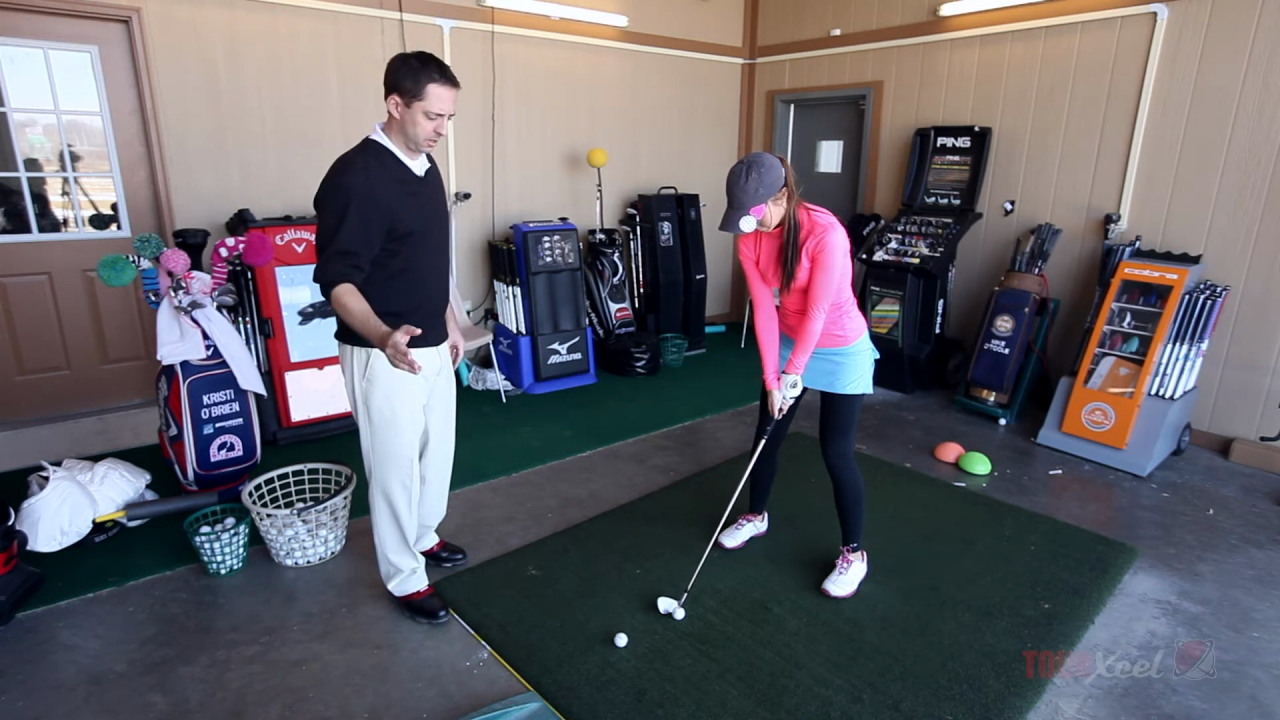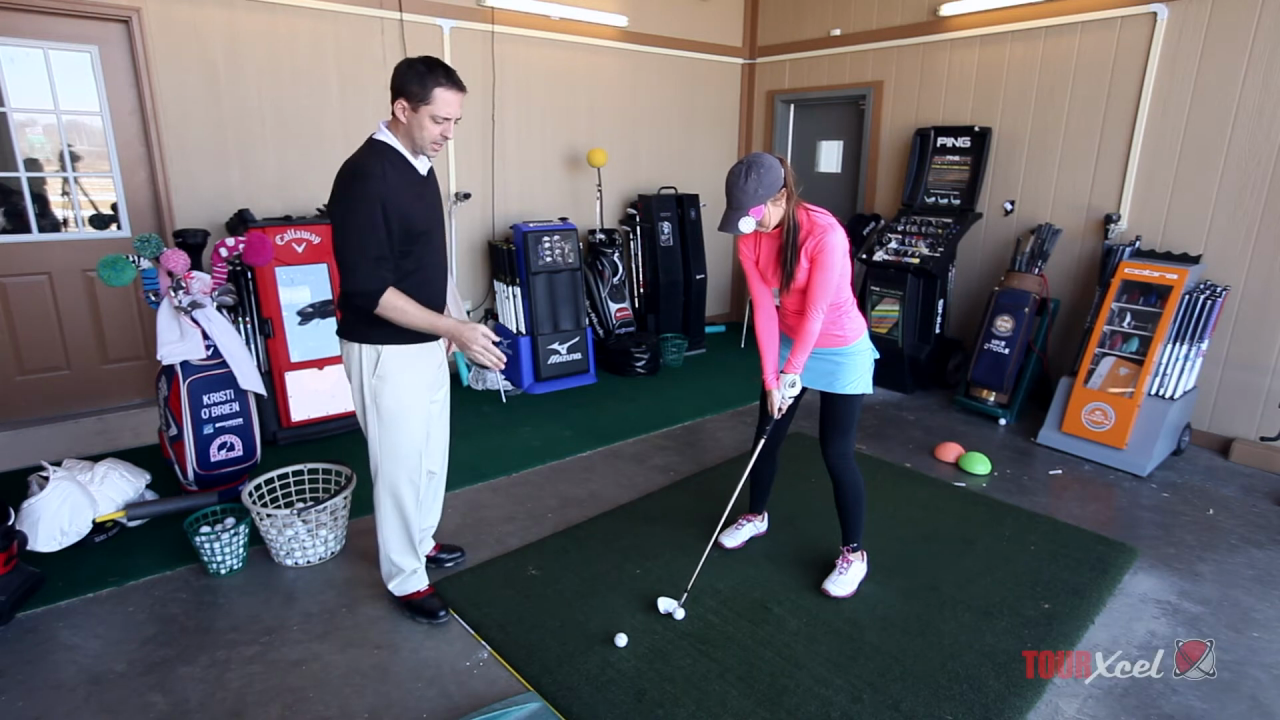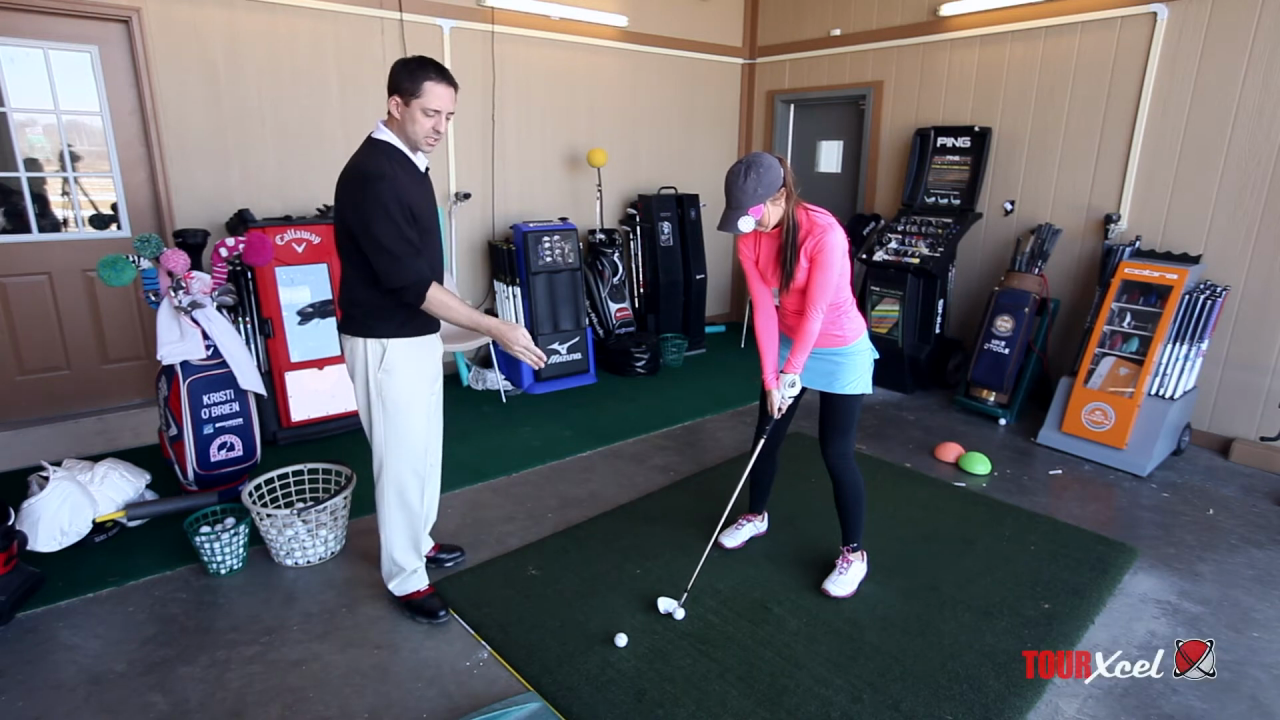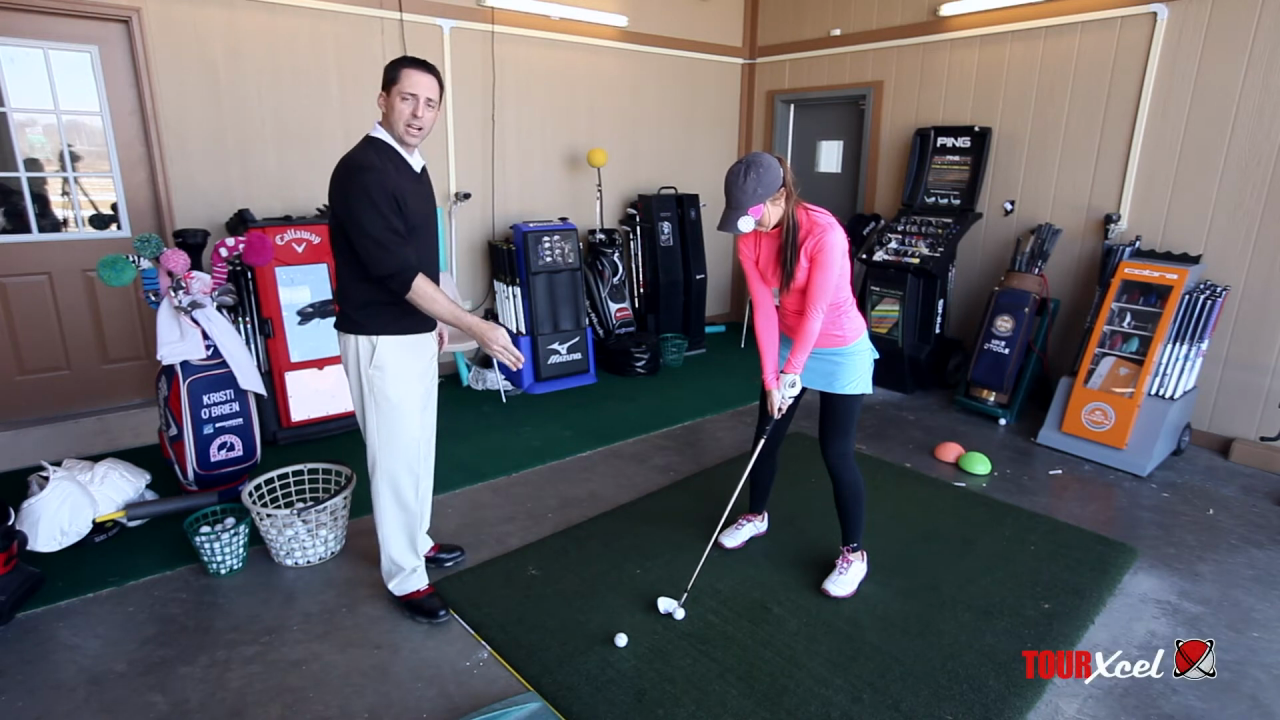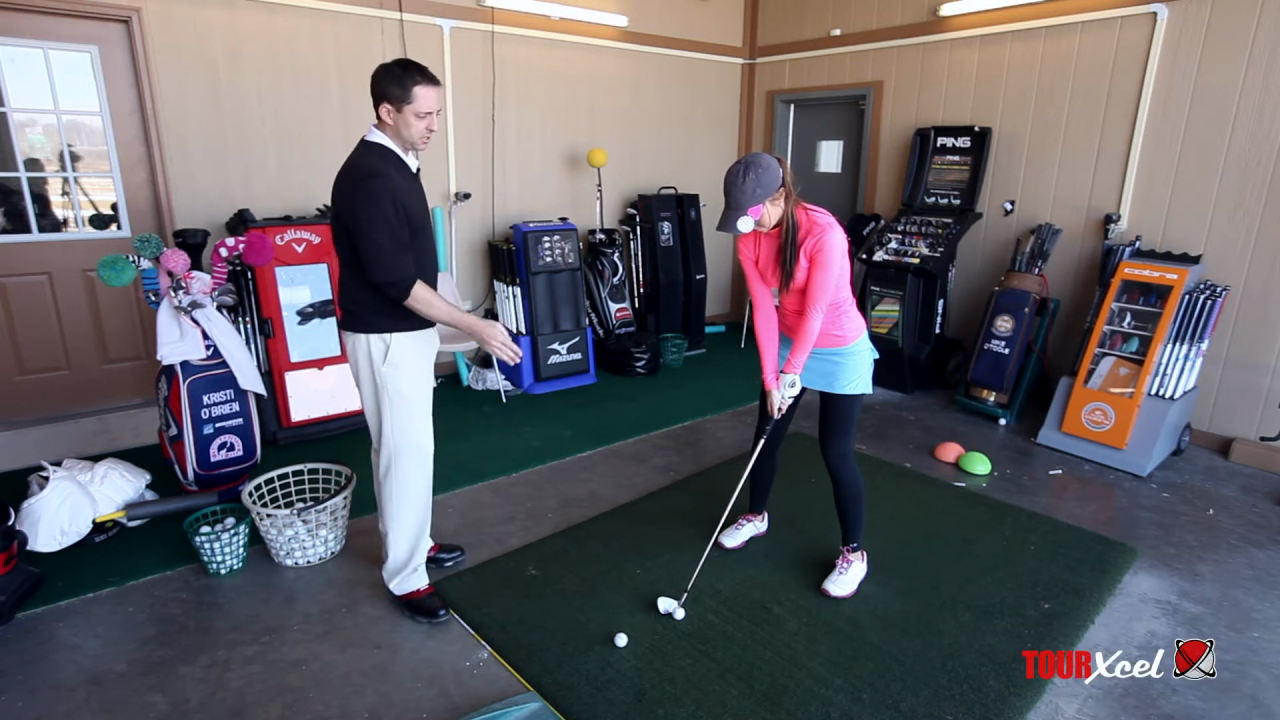
dt=0.5s
person 1, frame 1
left shoulder: (427, 167)
right shoulder: (355, 176)
right elbow: (336, 279)
left wrist: (450, 322)
right wrist: (382, 337)
left hip: (432, 347)
right hip: (382, 357)
left knee: (437, 454)
right knee: (396, 467)
left ankle: (423, 536)
right ankle: (404, 578)
person 1, frame 2
left shoulder: (419, 165)
right shoulder: (366, 177)
right elbow: (367, 288)
left wrist: (444, 322)
right wrist: (454, 327)
left hip: (424, 341)
right hip: (385, 351)
left knee: (430, 454)
right knee: (401, 464)
left ankle: (419, 541)
right ankle: (404, 577)
person 1, frame 3
left shoulder: (409, 162)
right shoulder: (372, 175)
right elbow: (410, 280)
left wrist: (458, 328)
right wrist: (495, 327)
left hip: (417, 335)
right hip: (384, 344)
left knee: (424, 451)
right knee: (403, 459)
left ankle: (416, 540)
right ankle: (405, 576)
person 1, frame 4
left shoulder: (411, 166)
right shoulder: (363, 171)
right elbow: (398, 271)
left wrist: (437, 322)
right wrist: (476, 327)
left hip: (415, 333)
right hip: (380, 341)
left knee: (418, 448)
right knee: (396, 458)
left ankle: (415, 541)
right ankle: (404, 576)
person 1, frame 5
left shoulder: (398, 164)
right shoulder: (368, 177)
right elbow: (394, 279)
left wrist: (453, 325)
right wrist: (475, 326)
left hip: (409, 330)
right hip: (385, 338)
left knee: (411, 447)
right knee: (407, 452)
left ankle: (414, 541)
right ankle: (405, 575)
person 2, frame 1
left shoulder: (825, 233)
right shoulder: (749, 236)
left elbow: (817, 311)
right elbow: (763, 307)
left wrist: (793, 374)
right wrist: (772, 379)
left hip: (840, 351)
right hip: (788, 342)
left knee: (836, 453)
right knee: (767, 436)
left ankle: (854, 554)
right ankle: (756, 516)
person 2, frame 2
left shoulder: (825, 234)
right shoulder: (749, 237)
left elbow: (815, 312)
right elbow: (763, 307)
left wrist: (792, 375)
right wrist: (771, 380)
left hip: (840, 351)
right hip: (788, 343)
left knee: (836, 452)
right knee: (766, 436)
left ankle: (853, 554)
right ankle: (756, 516)
person 2, frame 3
left shoulder: (824, 233)
right shoulder: (749, 237)
left elbow: (815, 311)
right elbow: (763, 307)
left wrist: (791, 374)
right wrist: (771, 379)
left hip: (840, 351)
right hip: (788, 343)
left knee: (836, 452)
right knee: (766, 436)
left ankle: (853, 554)
right ankle: (756, 516)
person 2, frame 4
left shoulder: (824, 233)
right shoulder: (749, 237)
left elbow: (815, 311)
right elbow: (763, 307)
left wrist: (792, 374)
right wrist: (771, 379)
left hip: (840, 351)
right hip: (788, 343)
left knee: (836, 452)
right knee: (766, 436)
left ankle: (853, 554)
right ankle: (756, 516)
person 2, frame 5
left shoulder: (824, 233)
right shoulder: (749, 237)
left elbow: (815, 311)
right elbow: (763, 307)
left wrist: (791, 374)
right wrist: (771, 379)
left hip: (840, 351)
right hip: (788, 343)
left knee: (836, 452)
right knee: (766, 436)
left ankle: (853, 554)
right ankle: (756, 516)
